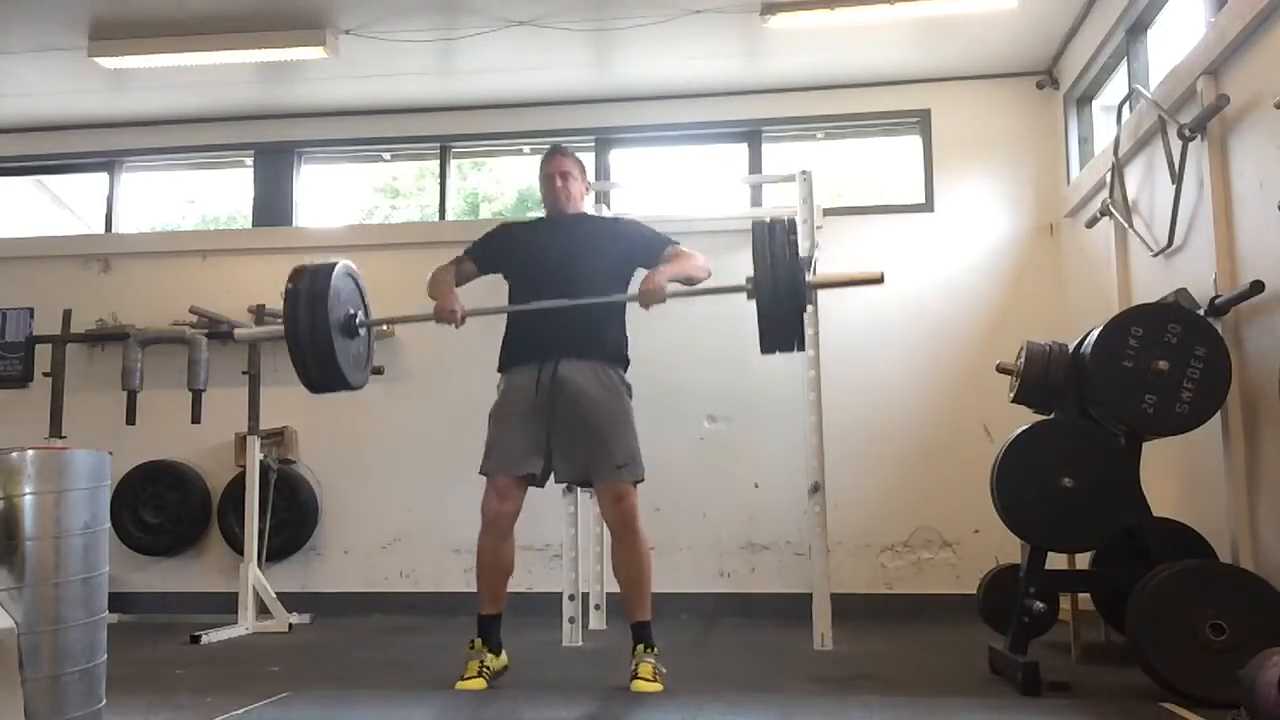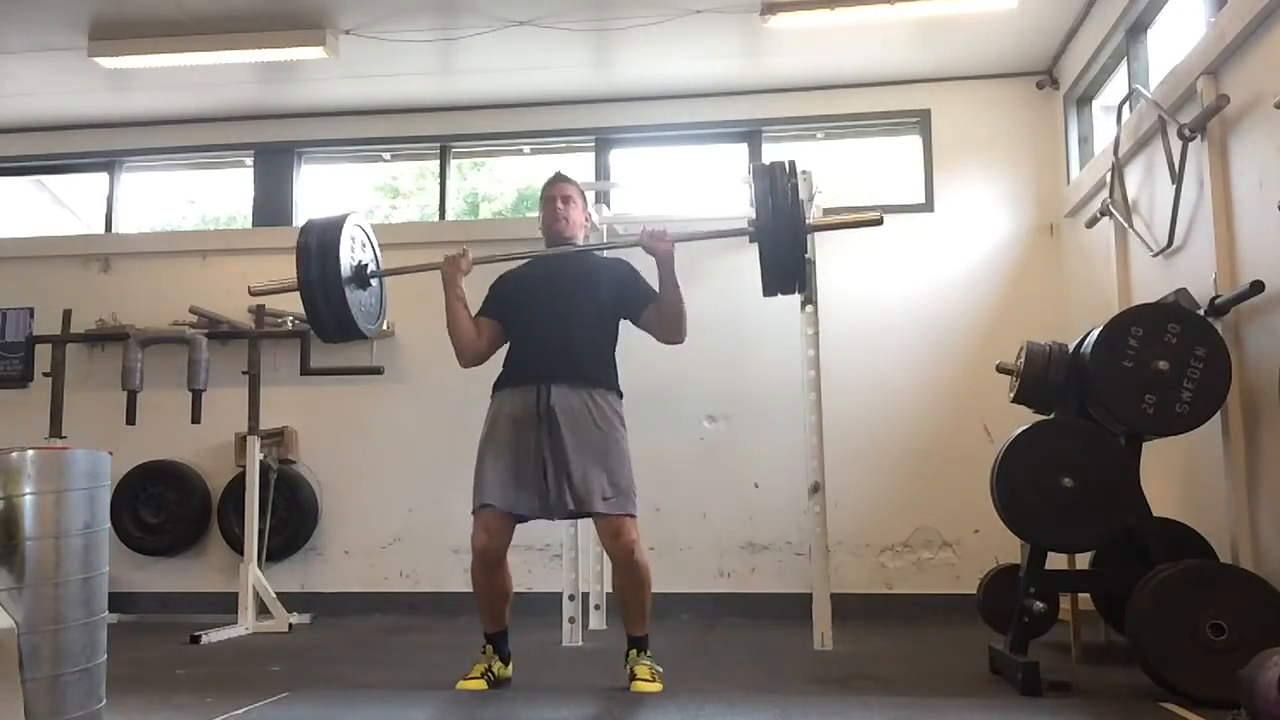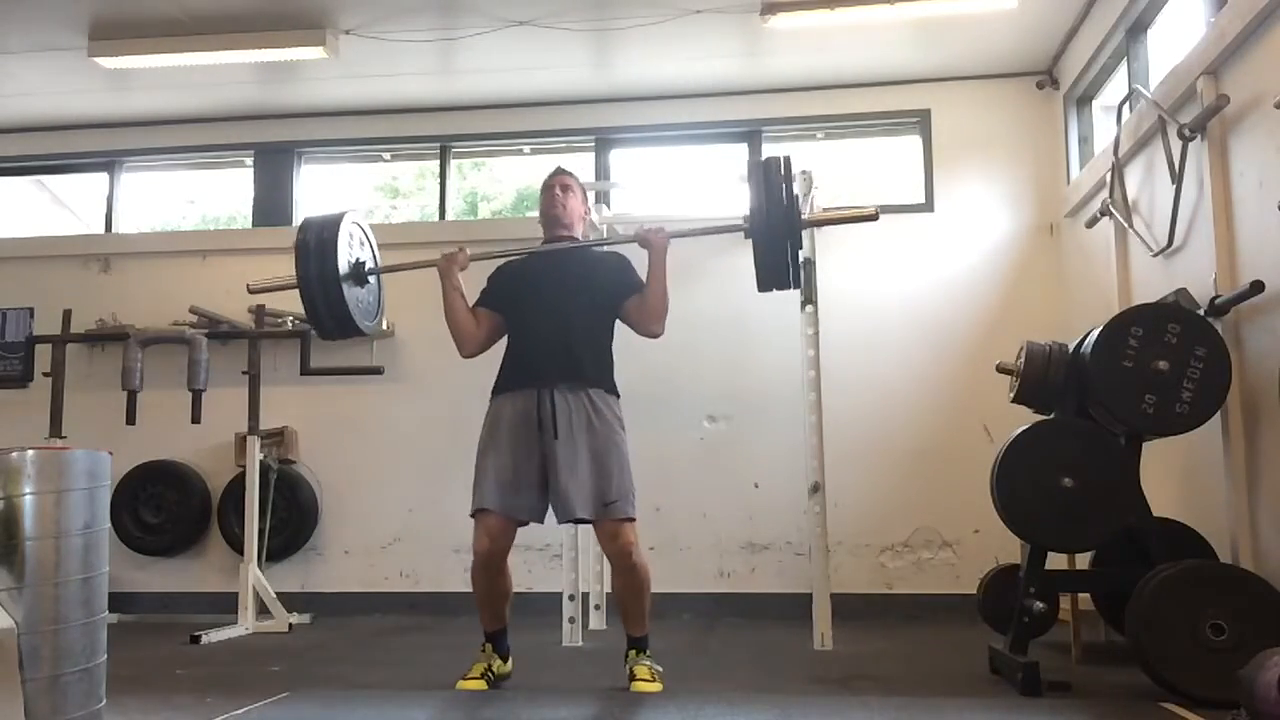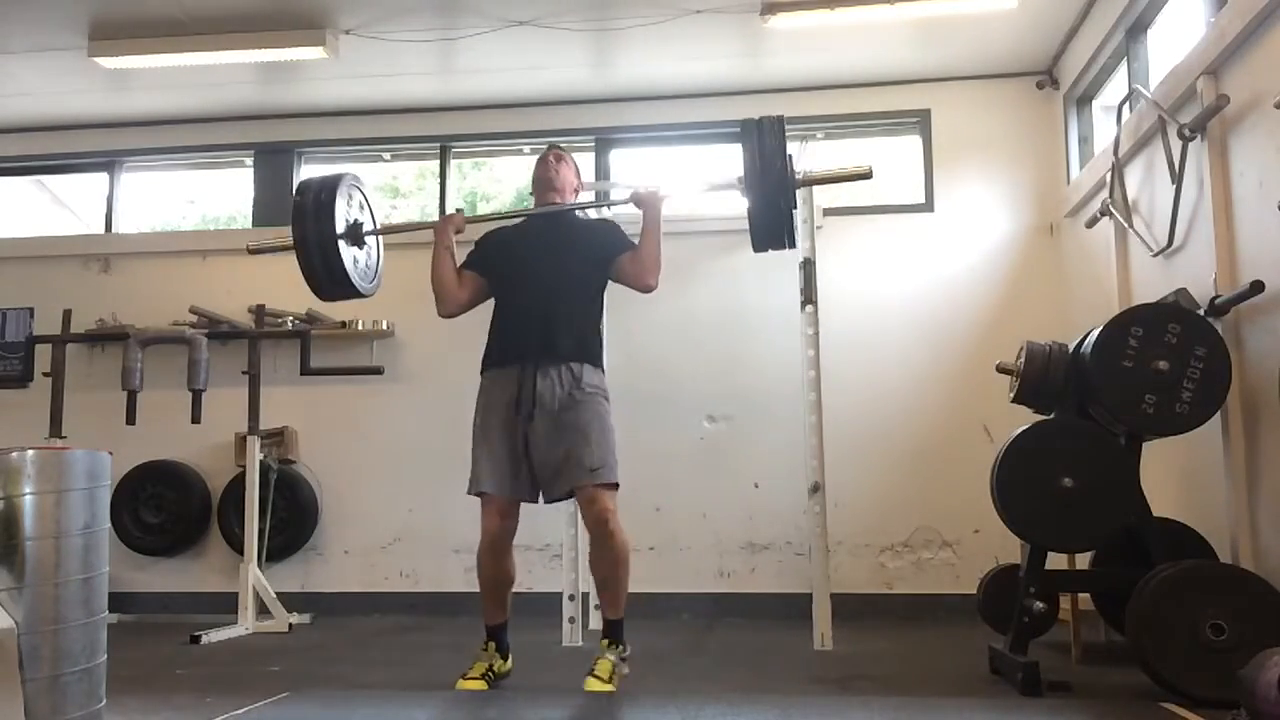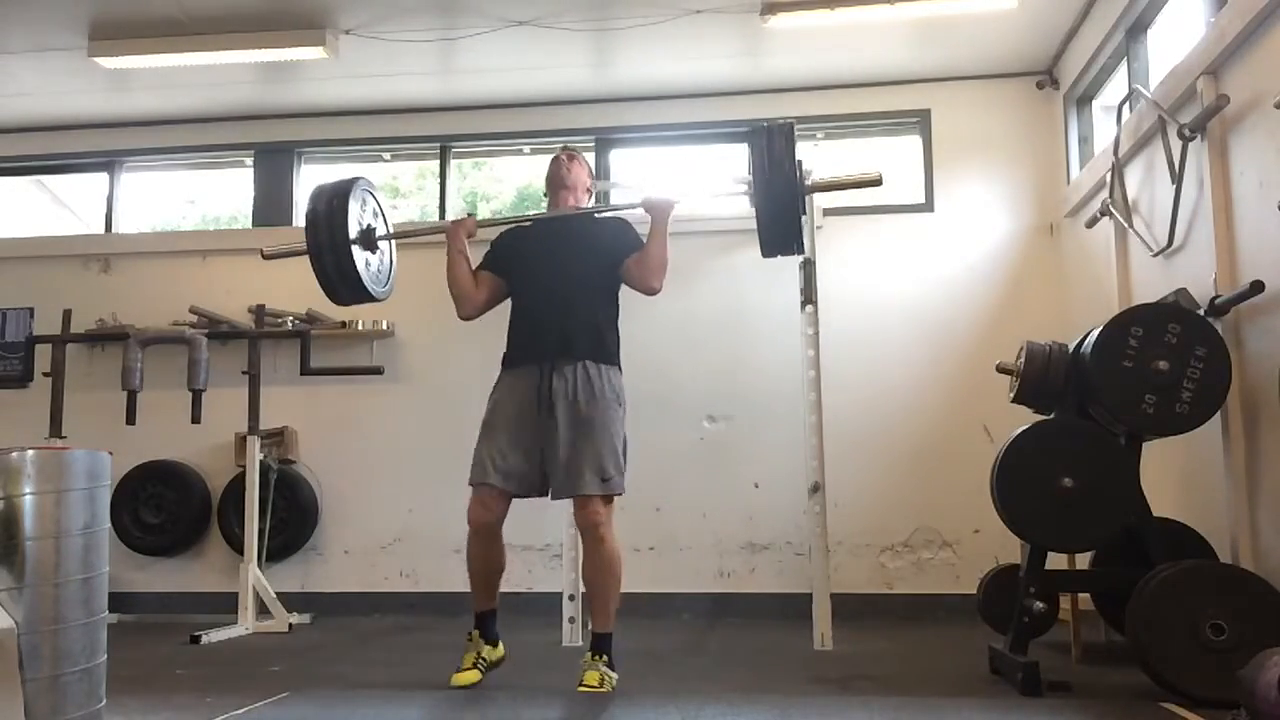
dt=0.3s
person 1, frame 1
left shoulder: (619, 233)
right shoulder: (514, 236)
left elbow: (698, 264)
right elbow: (446, 274)
left wrist: (664, 273)
right wrist: (445, 295)
left hip: (596, 373)
right hip: (525, 376)
left knee: (621, 507)
right knee: (498, 505)
left ankle: (644, 650)
right ankle: (487, 644)
person 1, frame 2
left shoulder: (613, 272)
right shoulder: (512, 281)
left elbow: (673, 332)
right elbow: (470, 352)
left wrist: (664, 263)
right wrist: (453, 283)
left hip: (588, 401)
right hip: (515, 405)
left knee: (623, 540)
right knee: (486, 541)
left ankle: (639, 654)
right ankle: (496, 653)
person 1, frame 3
left shoulder: (610, 266)
right shoulder: (510, 273)
left elbow: (652, 324)
right elbow: (469, 342)
left wrist: (657, 255)
right wrist: (450, 281)
left hip: (587, 403)
right hip: (515, 406)
left knee: (622, 543)
right knee: (489, 542)
left ankle: (639, 654)
right ankle: (495, 651)
person 1, frame 4
left shoulder: (598, 232)
right shoulder: (499, 240)
left elbow: (646, 277)
right elbow: (450, 302)
left wrist: (651, 214)
right wrist: (444, 239)
left hip: (573, 379)
right hip: (505, 383)
left knee: (601, 511)
right knee: (496, 524)
left ankle: (613, 643)
right ankle: (496, 648)
person 1, frame 5
left shoulder: (611, 231)
right shoulder: (514, 241)
left elbow: (650, 279)
right elbow: (469, 304)
left wrist: (659, 218)
right wrist: (457, 244)
left hip: (589, 378)
right hip: (521, 380)
left knee: (594, 518)
right knee: (483, 512)
left ankle: (601, 655)
right ankle: (485, 637)
